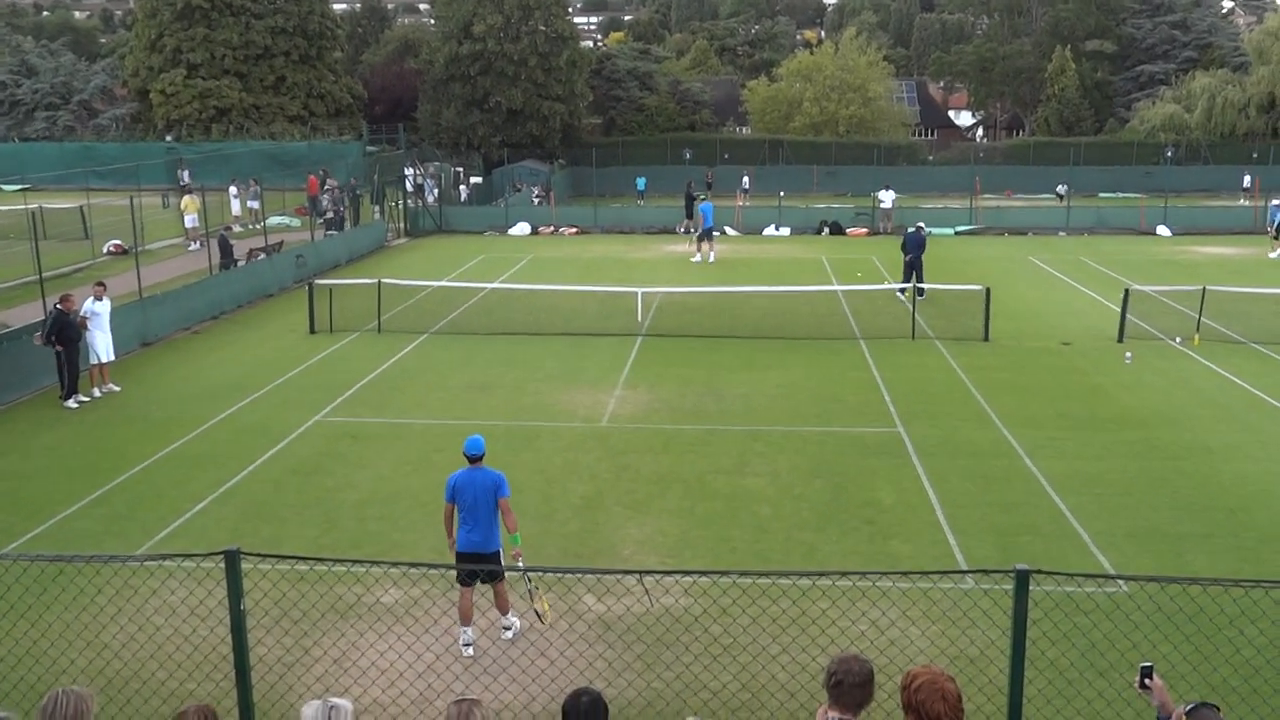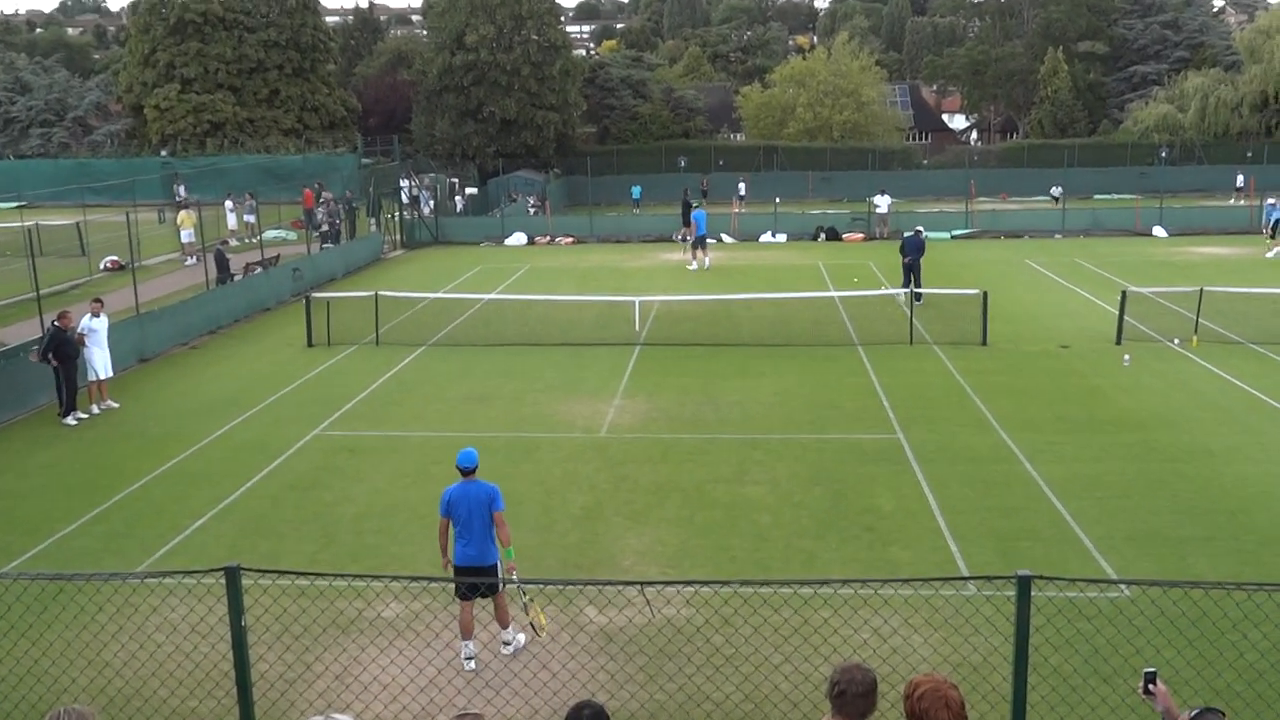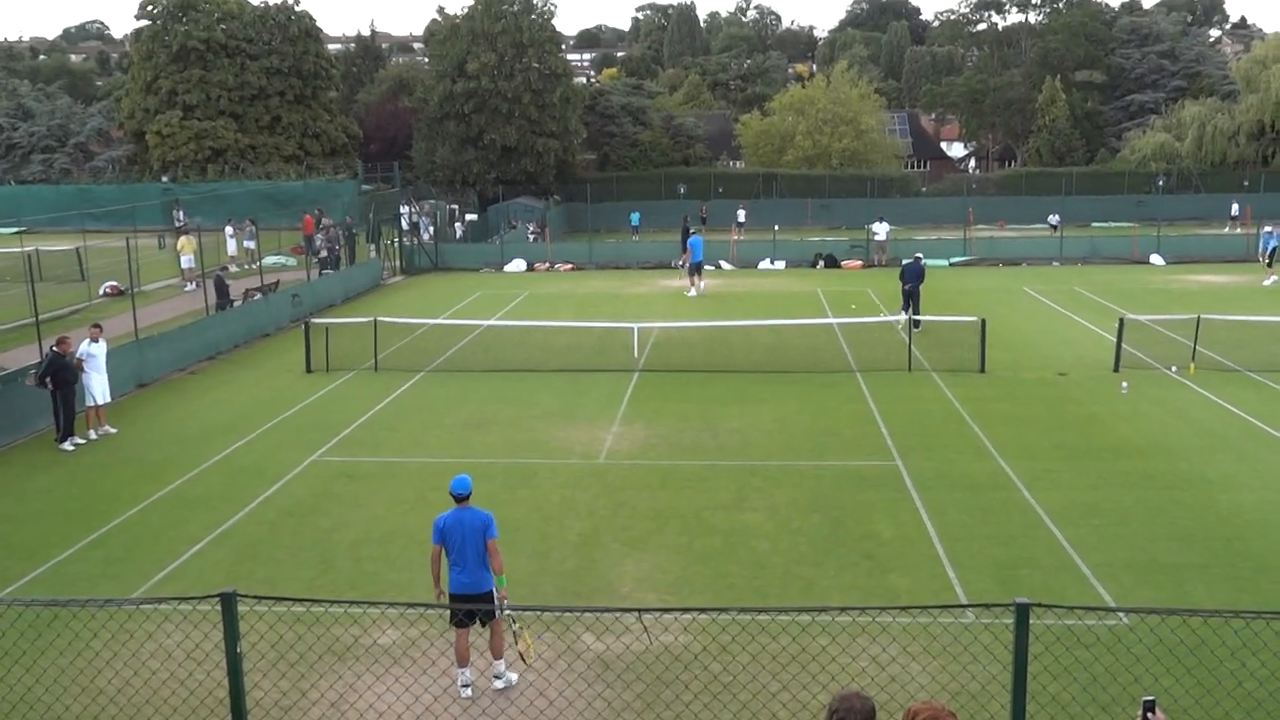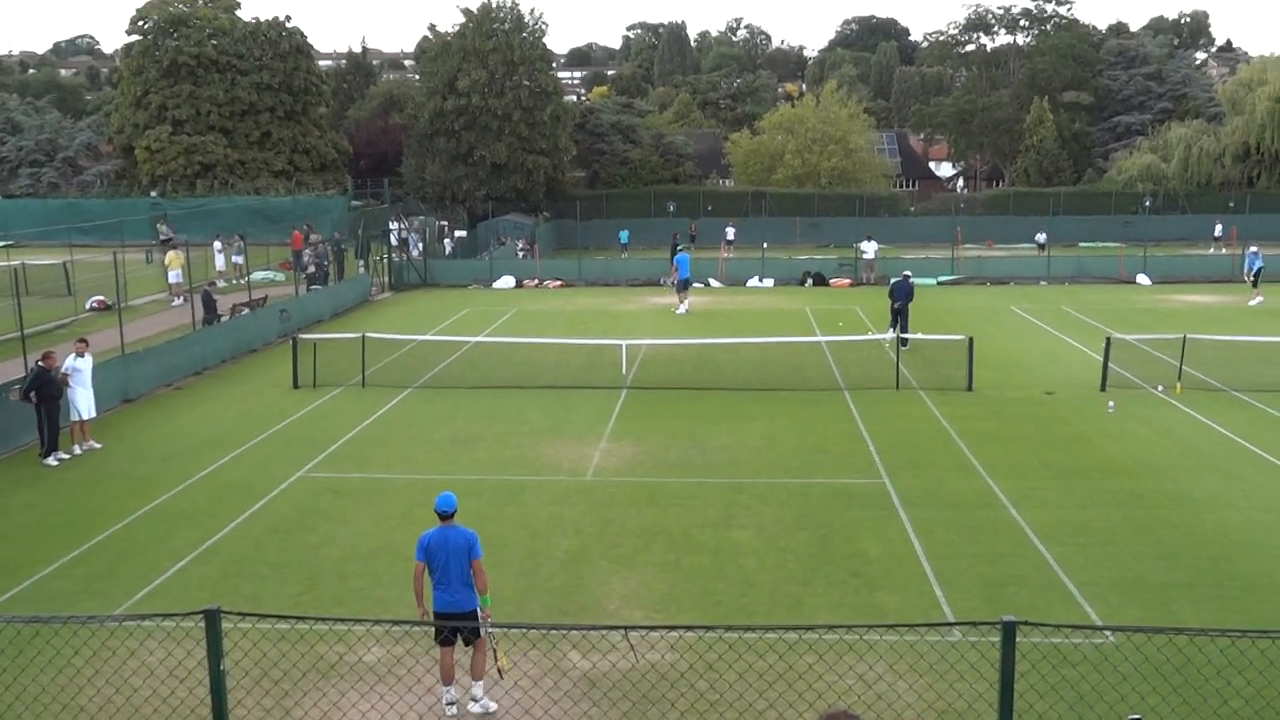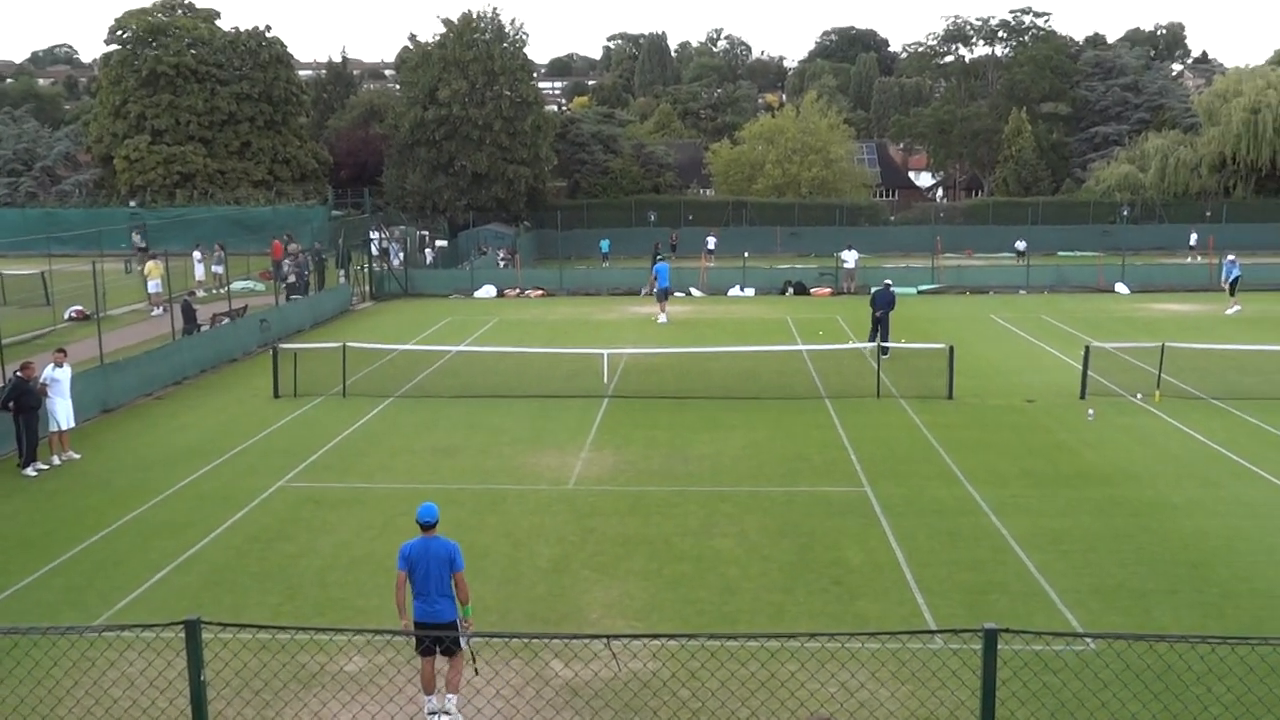
dt=0.1s
person 1, frame 1
left shoulder: (454, 479)
right shoulder: (497, 478)
left elbow: (448, 514)
right elbow: (506, 511)
left wrist: (450, 537)
right wrist: (516, 542)
left hip: (465, 545)
right hip: (490, 545)
left knee: (466, 593)
right knee: (499, 586)
left ankle: (467, 641)
right ankle: (508, 626)
person 1, frame 2
left shoulder: (448, 493)
right shoulder: (491, 490)
left elbow: (443, 529)
right elbow: (500, 524)
left wrist: (444, 555)
right wrist: (509, 555)
left hip: (462, 559)
right hip: (488, 558)
left knee: (466, 606)
right knee: (499, 599)
left ankle: (468, 654)
right ankle: (508, 640)
person 1, frame 3
left shoulder: (441, 521)
right shoulder: (485, 518)
left elbow: (435, 557)
right elbow: (493, 553)
left wrist: (437, 586)
right wrist: (501, 584)
left hip: (457, 588)
right hip: (483, 585)
left knee: (461, 634)
right knee: (496, 627)
left ankle: (464, 682)
right ankle: (500, 675)
person 1, frame 4
left shoulder: (426, 539)
right shoulder: (470, 536)
left elbow: (419, 575)
right elbow: (478, 572)
left wrist: (420, 605)
right wrist: (486, 603)
left hip: (441, 606)
right hip: (467, 604)
left knee: (446, 652)
right knee: (479, 647)
left ankle: (449, 699)
right ankle: (477, 698)
person 1, frame 5
left shoulder: (407, 549)
right shoulder: (451, 547)
left elbow: (400, 585)
right elbow: (460, 583)
left wrist: (403, 617)
right wrist: (467, 613)
left hip: (421, 616)
right hip: (447, 615)
left knee: (427, 663)
right knee: (456, 660)
